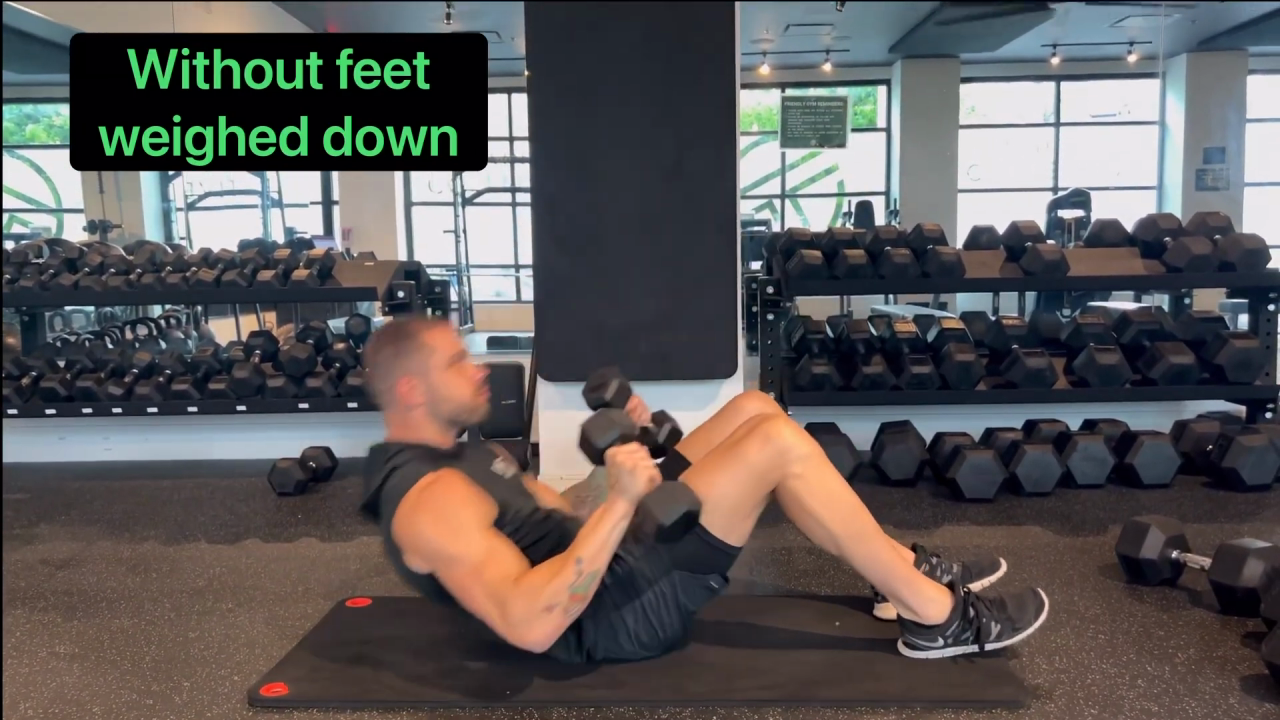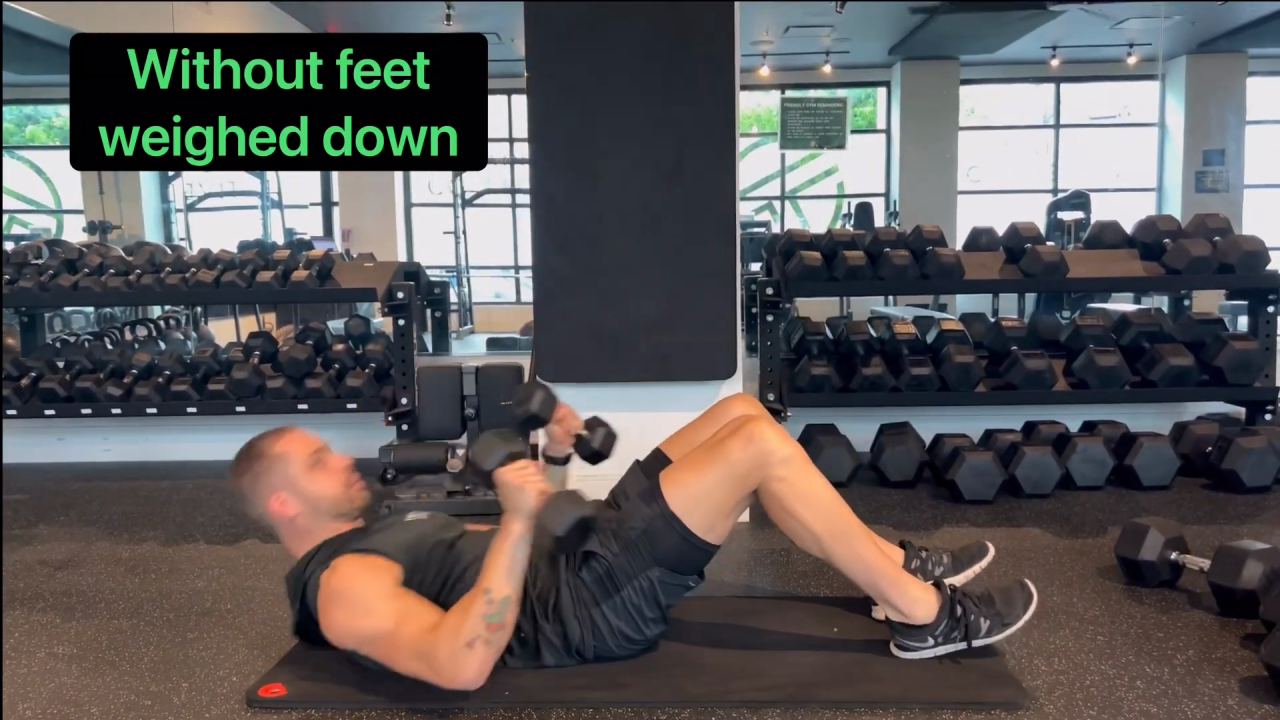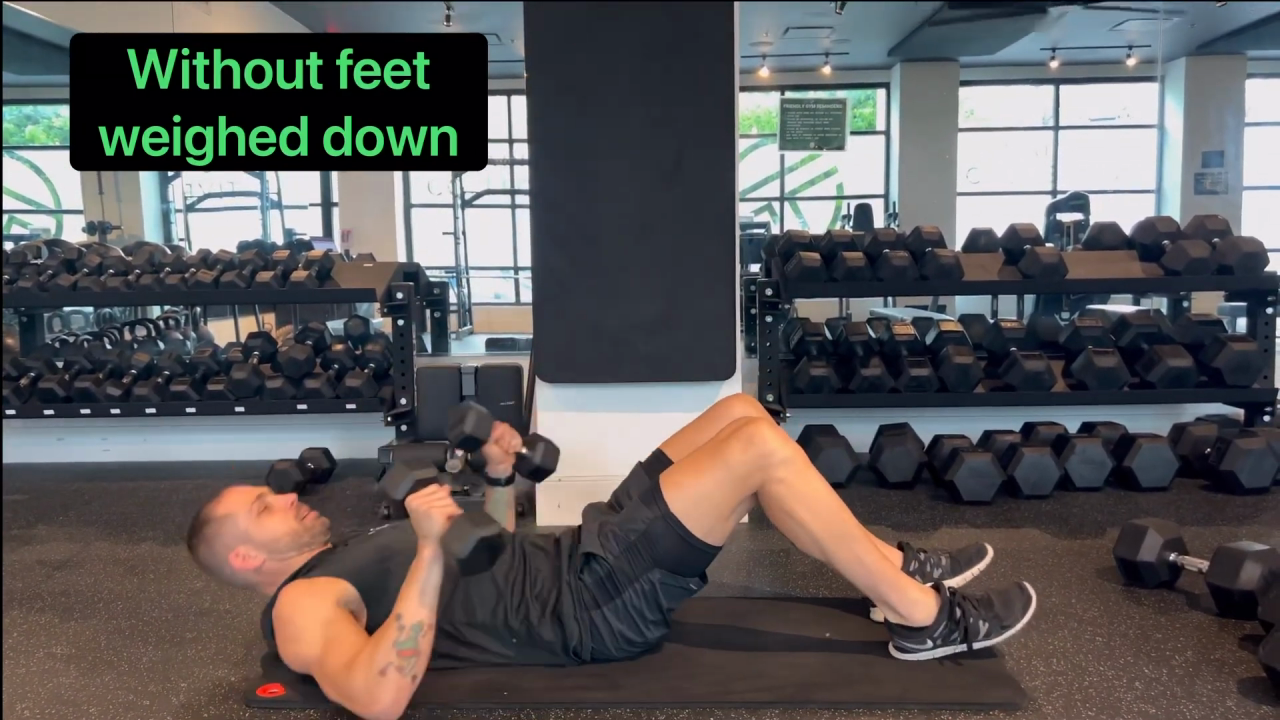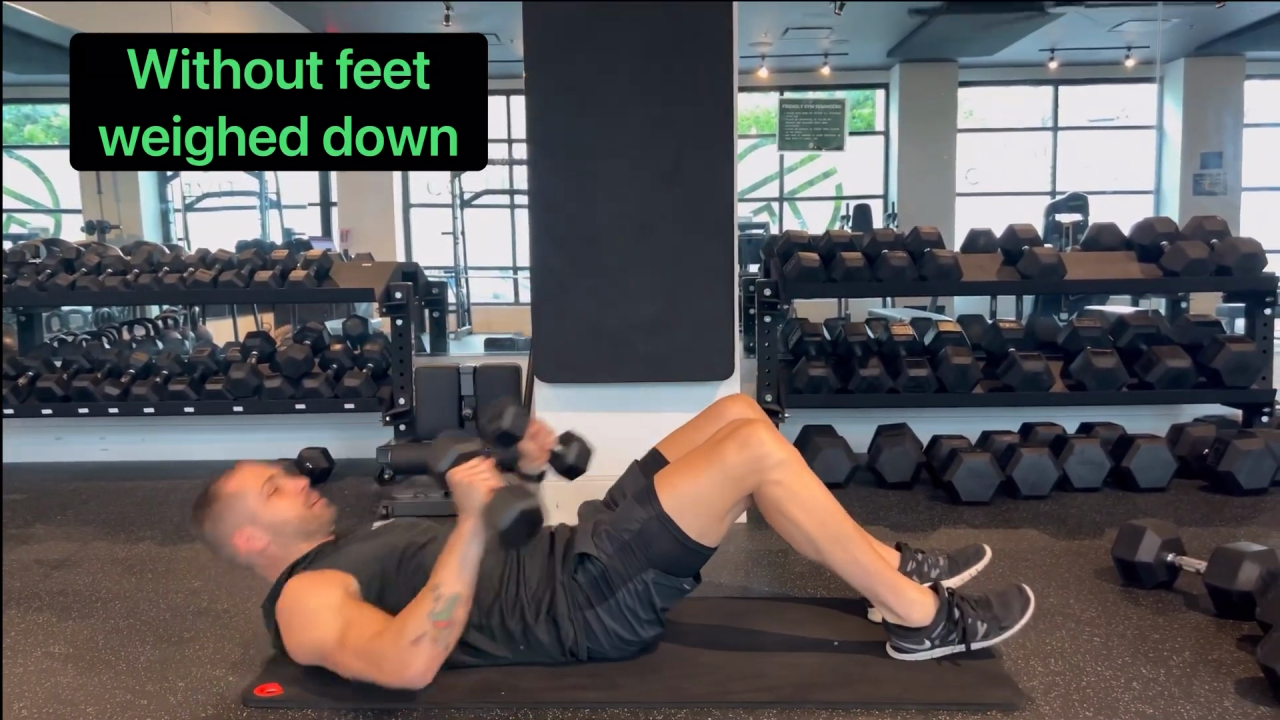
dt=0.2s
person 1, frame 1
left shoulder: (453, 458)
right shoulder: (430, 504)
right elbow: (535, 624)
left wrist: (616, 443)
right wrist: (626, 495)
left hip: (618, 562)
right hip: (625, 611)
left knee: (756, 411)
right knee: (775, 441)
left ankle: (906, 571)
right ankle: (935, 615)
person 1, frame 2
left shoulder: (377, 536)
right shoulder: (344, 586)
right elbow: (467, 664)
left wrist: (546, 461)
right wrist: (516, 520)
left hip: (590, 555)
right hip: (598, 604)
left knee: (740, 412)
right knee: (761, 445)
left ankle: (897, 565)
right ankle: (928, 615)
person 1, frame 3
left shoulder: (349, 560)
right shoulder: (303, 607)
left wrist: (495, 479)
right wrist: (430, 548)
left hip: (581, 554)
right hip: (598, 603)
left knee: (740, 412)
right knee: (763, 448)
left ankle: (895, 567)
right ankle: (926, 617)
person 1, frame 4
left shoulder: (346, 547)
right shoulder: (310, 600)
right elbow: (410, 663)
left wrist: (522, 467)
right wrist: (467, 521)
left hip: (576, 554)
right hip: (591, 606)
left knee: (739, 414)
right knee: (752, 448)
left ankle: (893, 567)
right ankle: (922, 617)
